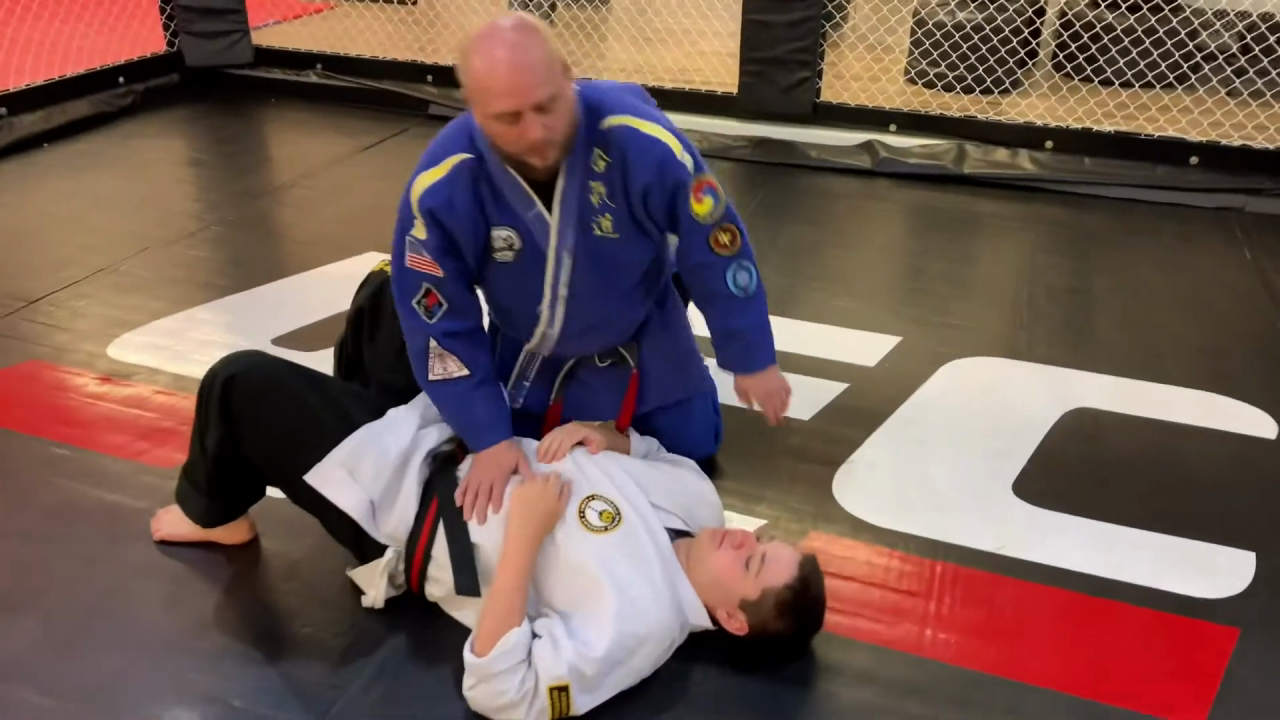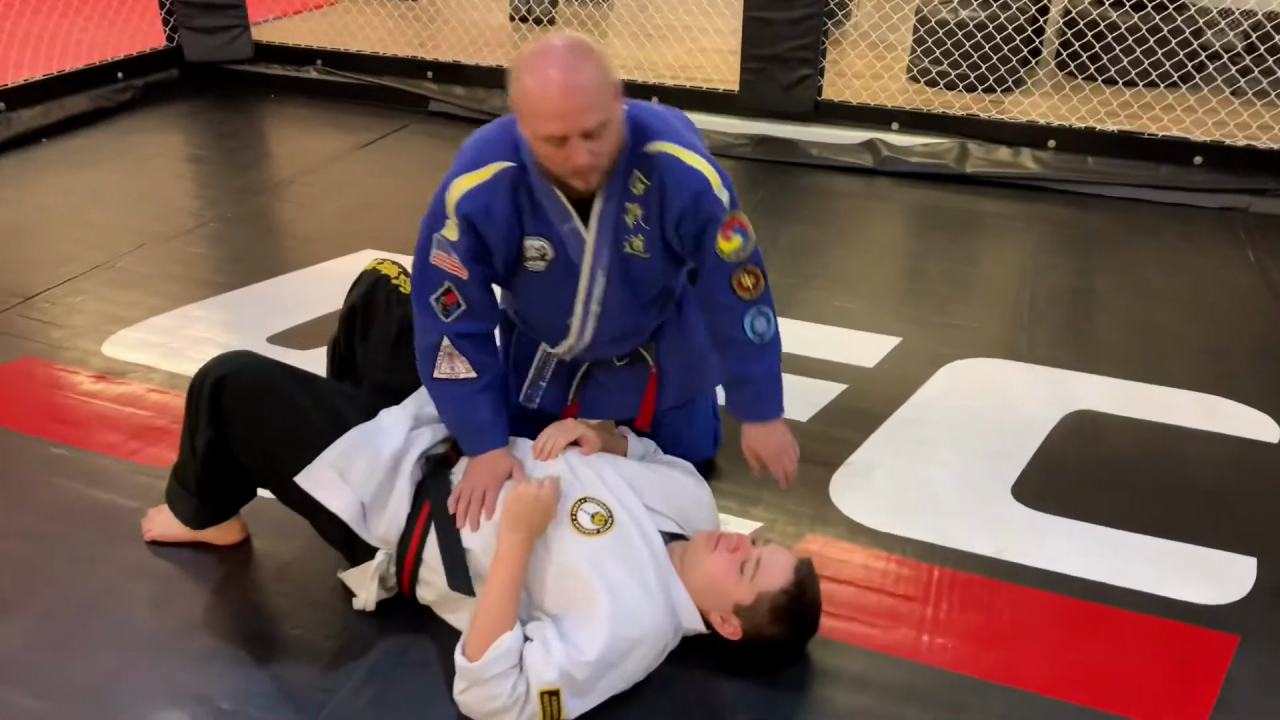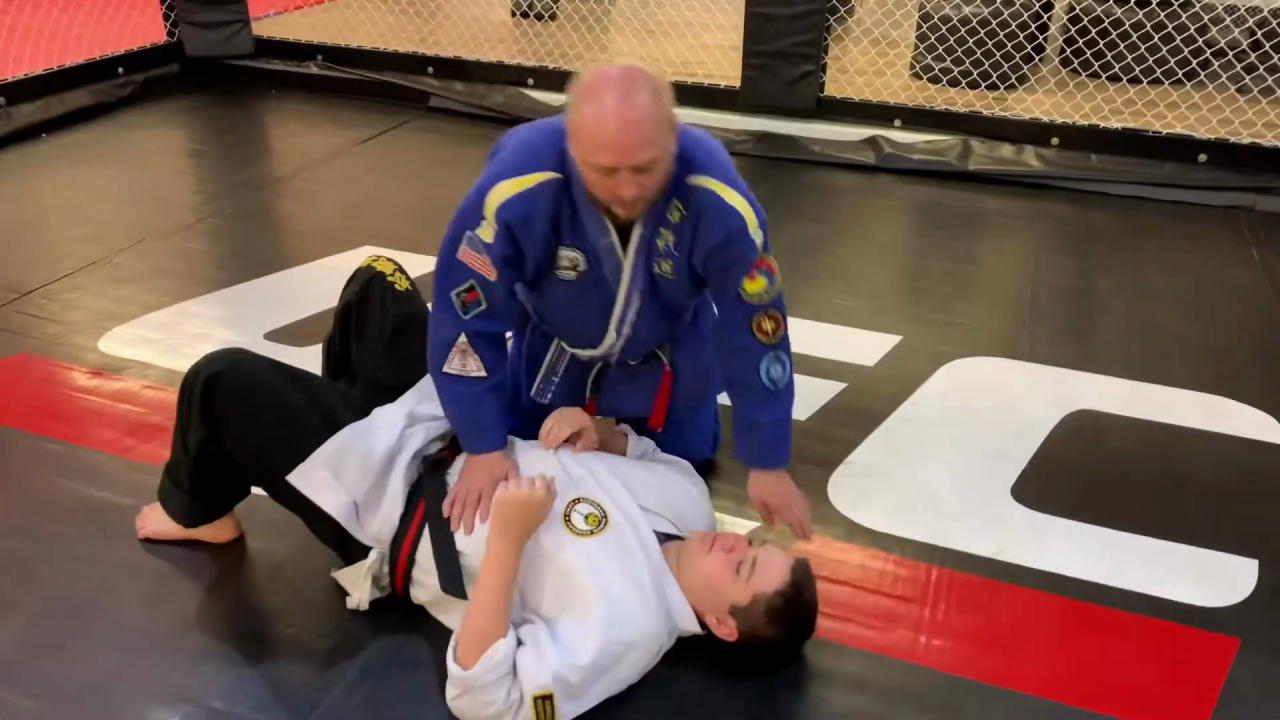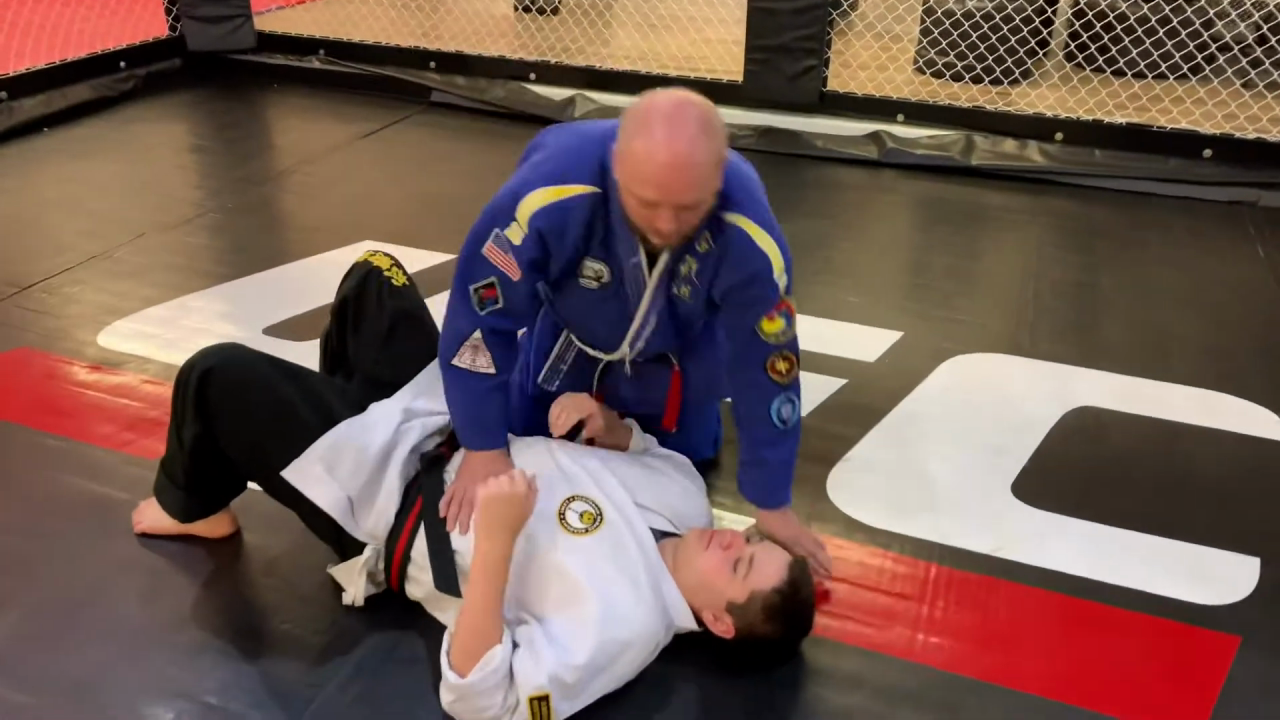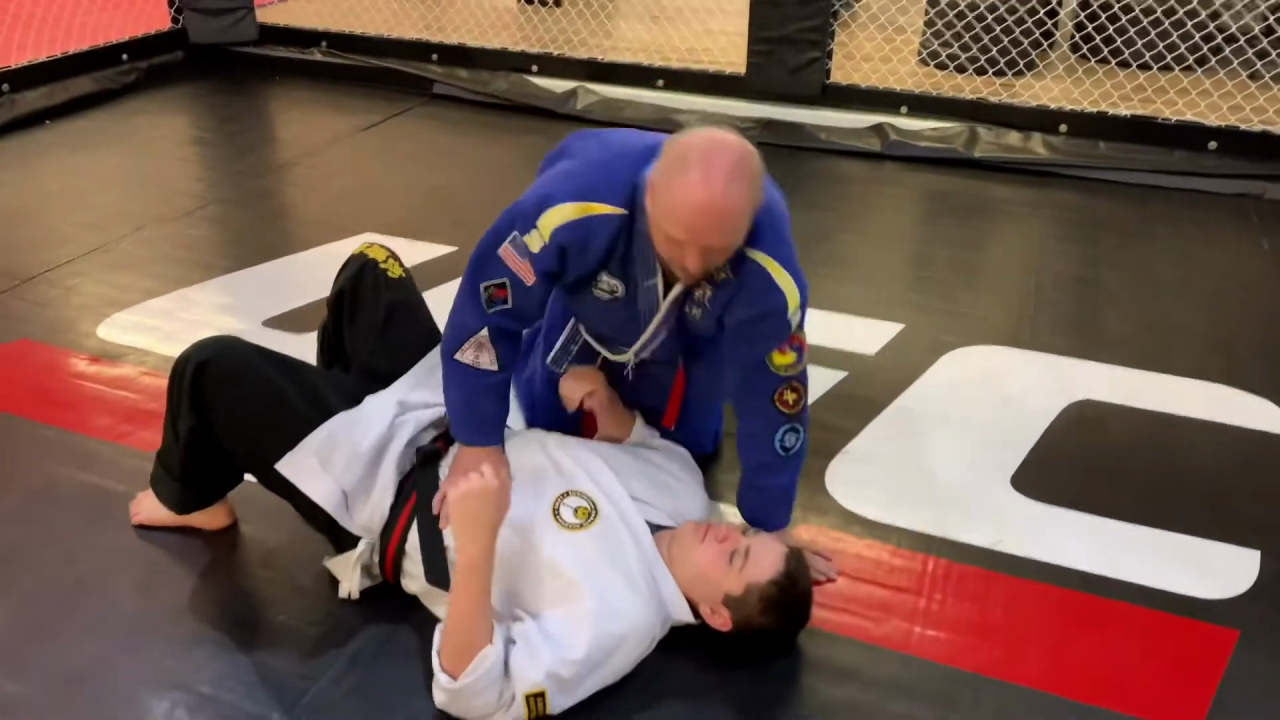
dt=0.1s
person 1, frame 1
left shoulder: (639, 622)
right shoulder: (695, 500)
right elbow: (643, 447)
left wrist: (525, 535)
right wrist: (600, 436)
left hip: (410, 523)
right hip: (462, 444)
left knee: (240, 385)
left ankle: (212, 517)
right ankle: (352, 424)
person 1, frame 2
left shoulder: (631, 624)
right shoulder: (690, 492)
right elbow: (637, 448)
left wrist: (517, 535)
right wrist: (596, 434)
left hip: (399, 513)
right hip: (455, 440)
left knee: (228, 381)
right knee: (381, 284)
left ankle: (203, 512)
right ankle: (352, 416)
person 1, frame 3
left shoulder: (626, 627)
right shoulder: (686, 500)
right elbow: (633, 452)
left wrist: (507, 535)
right wrist: (597, 424)
left hip: (393, 514)
right hip: (452, 442)
left knee: (222, 381)
right knee: (377, 281)
left ankle: (196, 513)
right ankle: (344, 415)
person 1, frame 4
left shoulder: (622, 626)
right shoulder: (683, 497)
right elbow: (635, 447)
left wrist: (494, 538)
right wrist: (601, 413)
left hip: (388, 511)
right hip: (448, 436)
left knee: (217, 376)
right knee: (374, 276)
left ankle: (191, 509)
right ankle: (340, 412)
person 1, frame 5
left shoulder: (617, 621)
right shoulder: (681, 486)
right elbow: (633, 444)
left wrist: (472, 540)
right wrist: (602, 394)
left hip: (387, 501)
right hip: (447, 427)
left knee: (212, 368)
right knee: (371, 266)
left ankle: (190, 500)
right ankle: (336, 399)
person 2, frame 1
left shoulder: (636, 138)
right shoulder: (442, 186)
left elbow: (716, 246)
right elbow: (436, 322)
left wrist: (751, 359)
right wrist: (486, 439)
left hip: (640, 342)
right hip: (525, 355)
left knee: (690, 454)
right knee: (518, 480)
person 2, frame 2
left shoulder: (678, 167)
right shoulder: (477, 191)
left elbow: (737, 286)
right elbow: (453, 321)
left wrist: (763, 414)
right wrist: (485, 445)
left hip: (654, 344)
right hip: (542, 356)
left knee: (689, 459)
right knee: (525, 471)
person 2, frame 3
left shoulder: (716, 201)
right shoulder: (513, 193)
left elbow: (751, 326)
right elbow: (465, 316)
left wrist: (766, 461)
right wrist: (484, 448)
left hip: (665, 350)
right hip: (554, 349)
left knee: (688, 463)
person 2, frame 4
left shoulder: (746, 232)
right shoulder: (552, 195)
left elbow: (766, 364)
right elbow: (481, 311)
left wrist: (773, 499)
right wrist: (483, 446)
left hip: (677, 350)
right hip: (569, 337)
left knee: (691, 460)
person 2, frame 5
left shoulder: (767, 269)
right shoulder: (578, 204)
left elbow: (772, 391)
right elbow: (486, 302)
left wrist: (767, 525)
right wrist: (478, 438)
right hip: (583, 329)
left knee: (692, 452)
